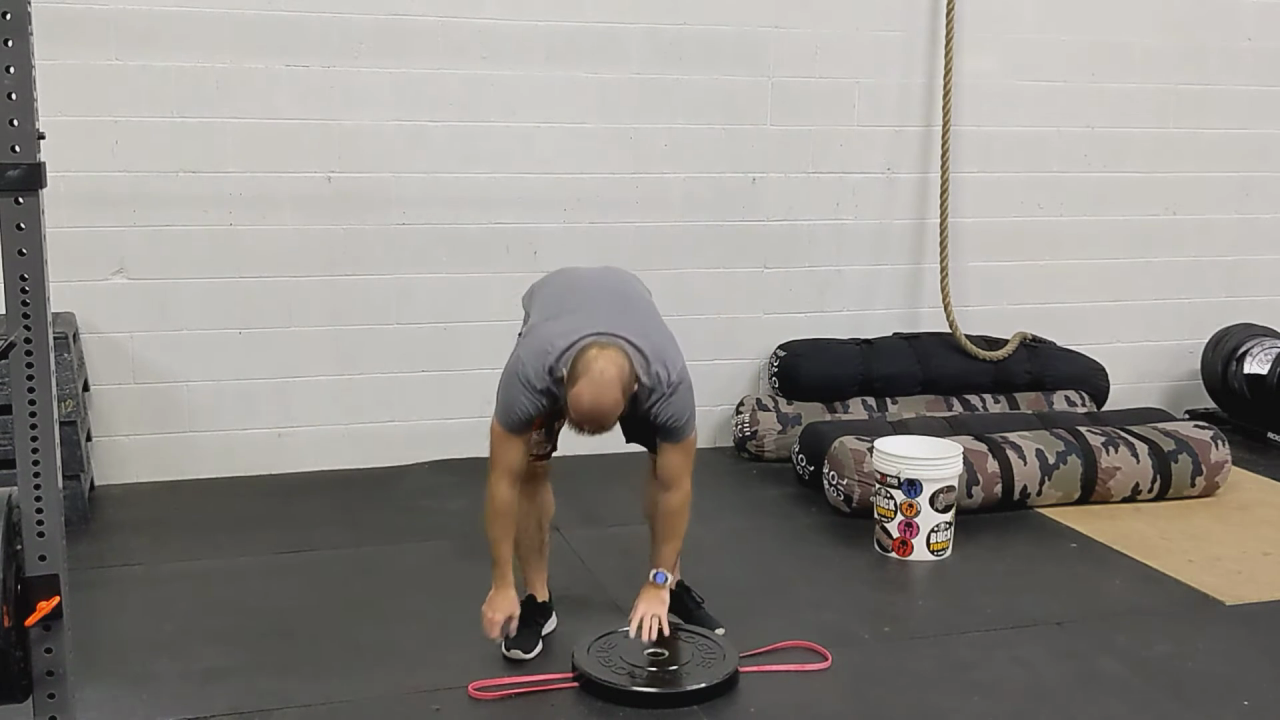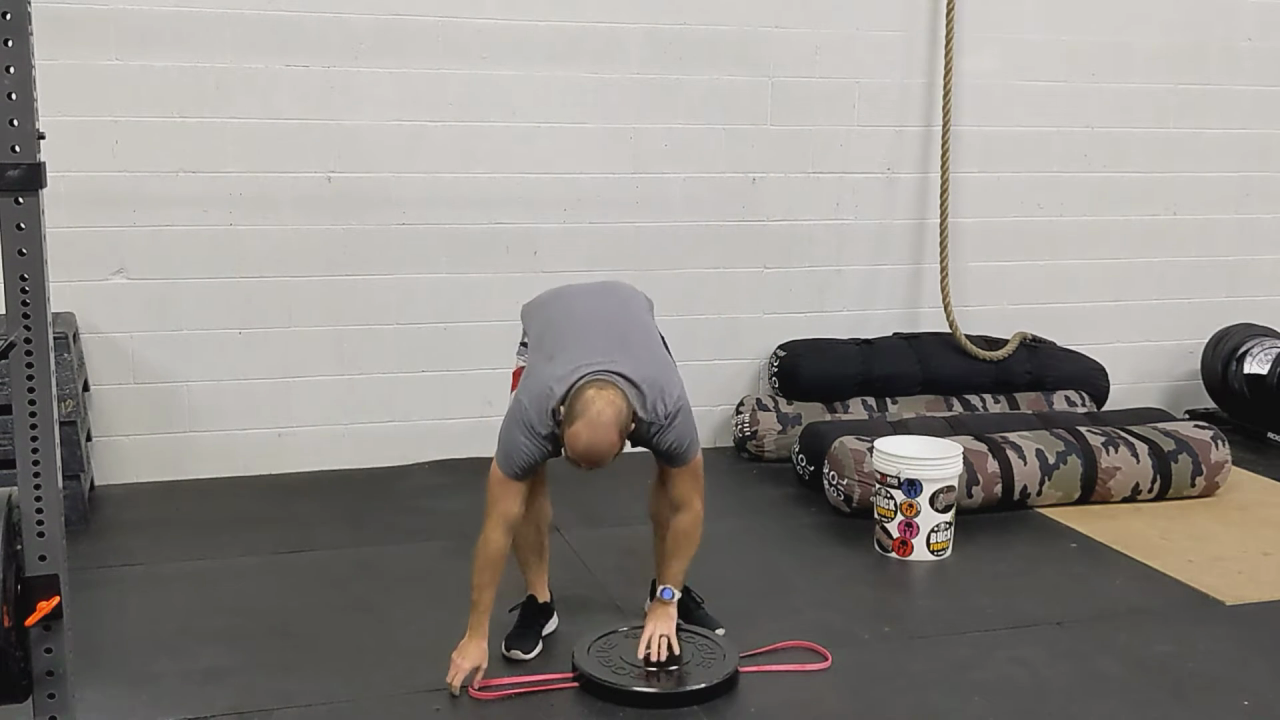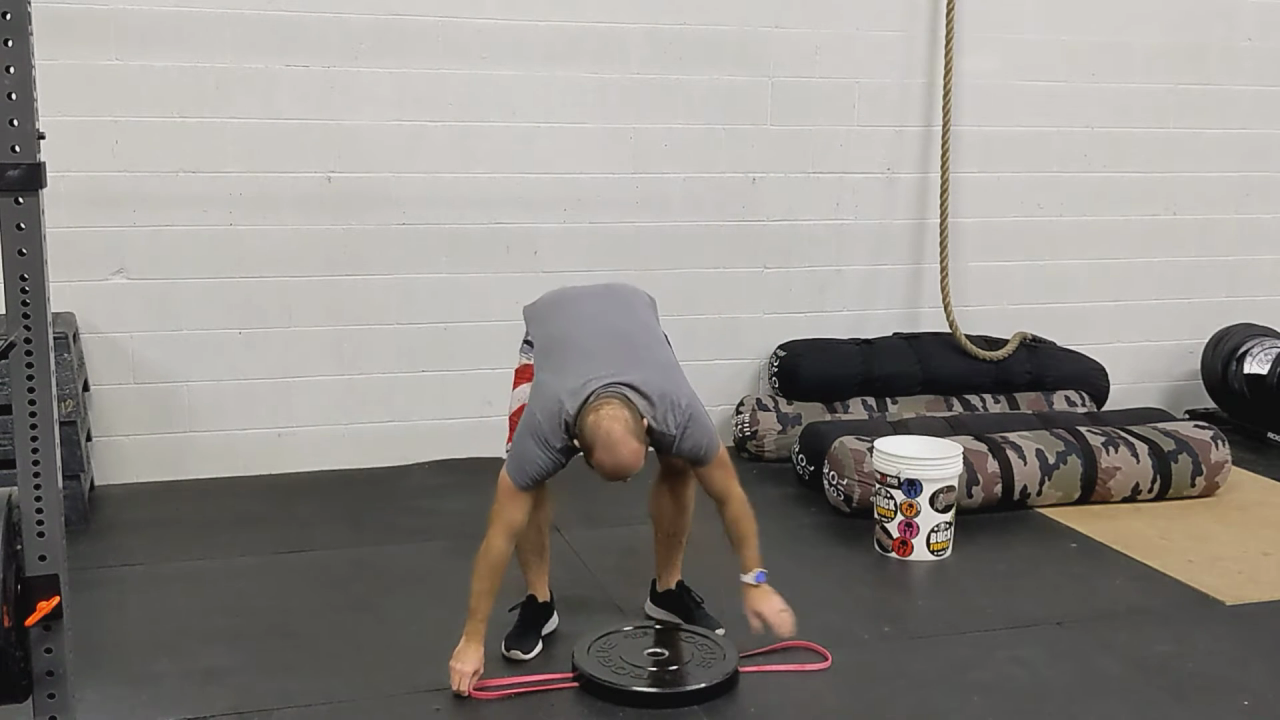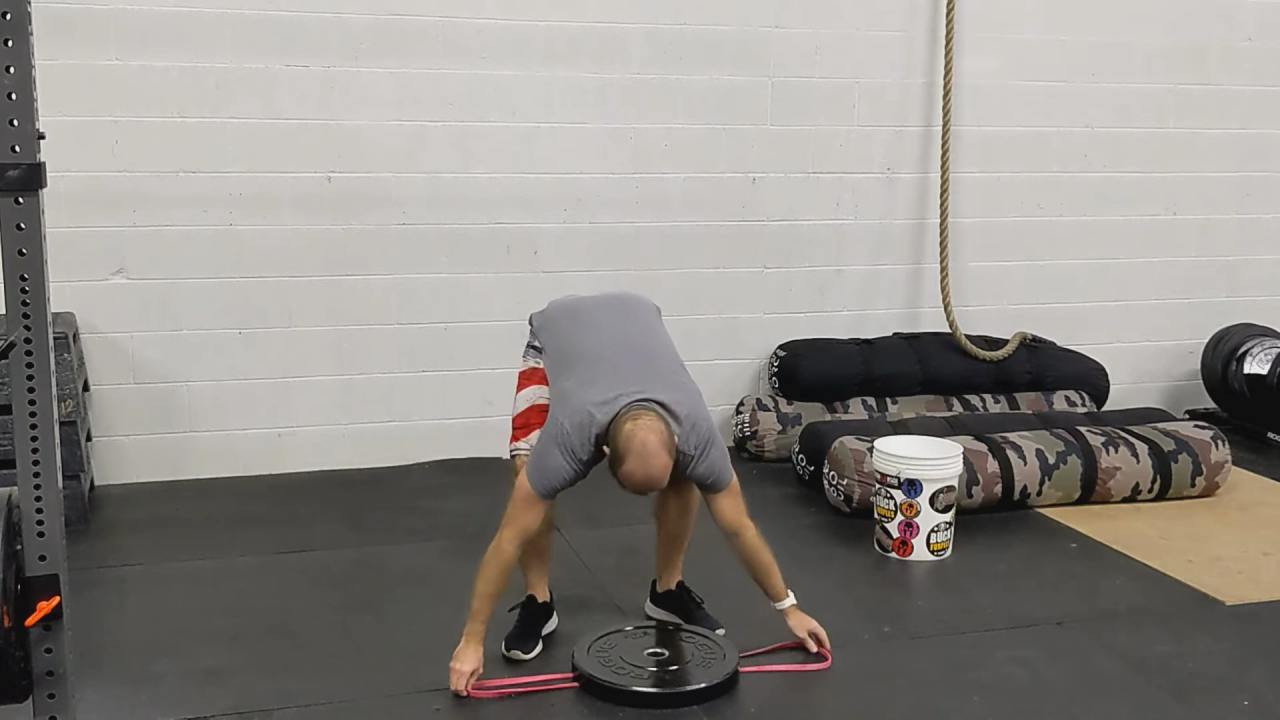
dt=0.3s
person 1, frame 1
left shoulder: (666, 380)
right shoulder: (530, 374)
left elbow: (675, 486)
right elbow: (505, 479)
left wrist: (658, 583)
right wrist: (503, 585)
left knee: (667, 456)
right knee: (530, 462)
left ankle: (678, 586)
right ankle: (538, 600)
person 1, frame 2
left shoulder: (667, 409)
right shoulder: (533, 413)
left elbow: (687, 508)
right elbow: (499, 526)
left wrist: (665, 601)
right wrist: (475, 634)
left knee: (676, 471)
right knee: (526, 475)
left ankle: (672, 592)
right ankle: (538, 603)
person 1, frame 3
left shoulder: (678, 415)
right shoulder: (545, 428)
left elbow: (730, 495)
right elbow: (501, 535)
left wrist: (754, 580)
right wrist: (471, 640)
left knee: (678, 464)
right knee: (528, 480)
left ankle: (667, 590)
right ankle: (539, 604)
person 1, frame 4
left shoulder: (696, 435)
right shoulder: (570, 437)
left elbow: (739, 528)
right elbow: (510, 538)
left wrist: (788, 607)
right wrist: (472, 640)
right hip: (556, 331)
left knee: (685, 475)
right knee: (527, 465)
left ankle: (667, 590)
right ankle: (537, 603)
